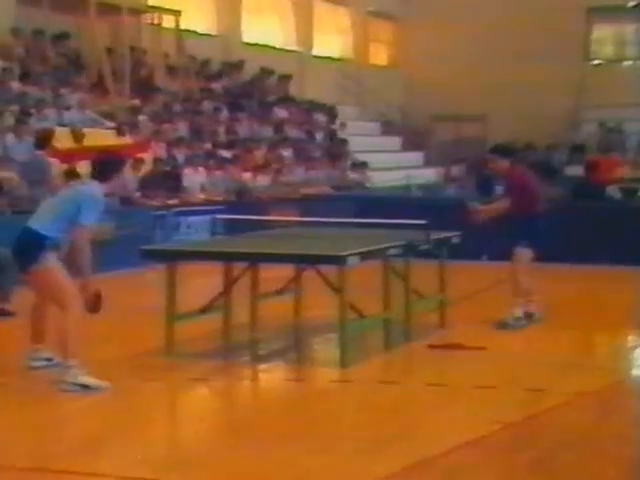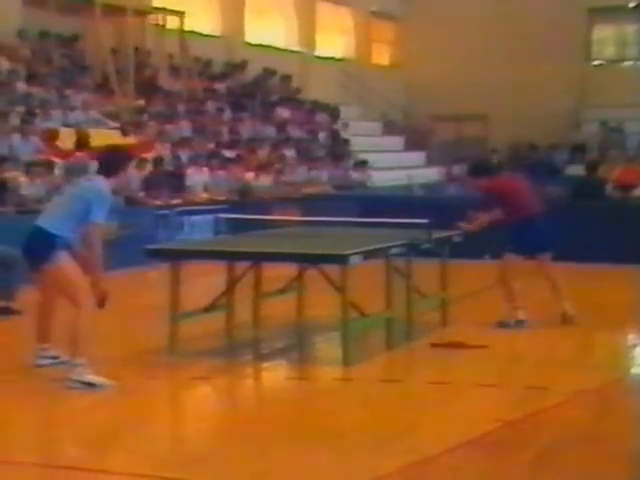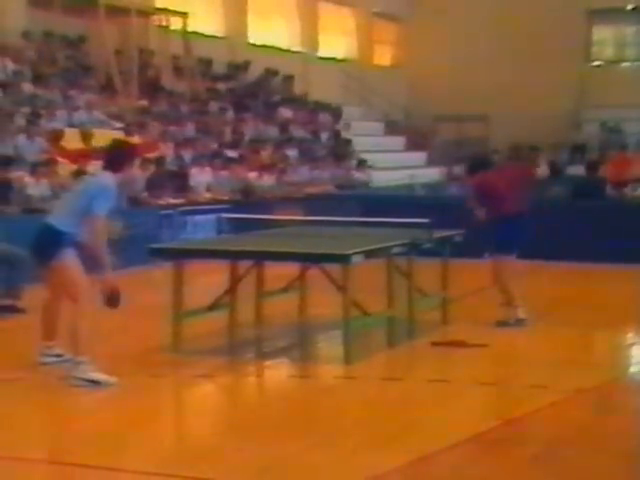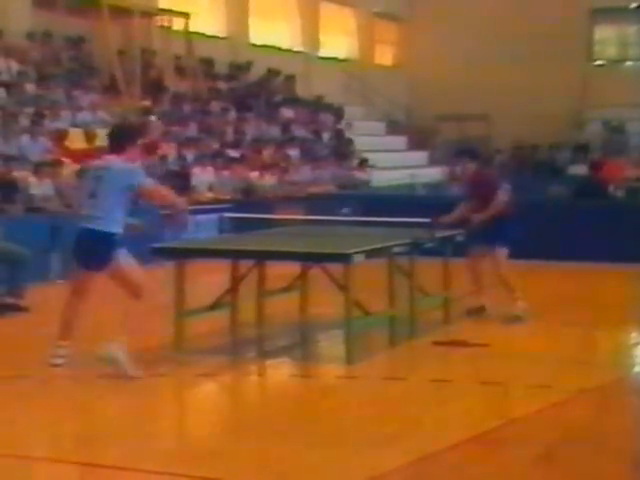
dt=0.5s
person 1, frame 1
left shoulder: (81, 189)
right shoulder: (94, 197)
right elbow: (81, 242)
right wrist: (86, 280)
left hip: (26, 241)
right hip: (37, 247)
left knee: (44, 297)
right knee: (72, 304)
left ankle: (37, 353)
right ankle: (71, 373)
person 1, frame 2
left shoulder: (87, 183)
right shoulder: (102, 193)
right elbow: (94, 240)
left wrist: (81, 256)
right wrist: (98, 277)
left hip: (37, 239)
right hip: (48, 245)
left knee: (49, 296)
right knee: (85, 301)
left ankle: (44, 351)
right ankle: (78, 370)
person 1, frame 3
left shoulder: (95, 181)
right shoulder: (107, 187)
right elbow: (96, 233)
left wrist: (99, 255)
right wrist: (105, 271)
left hip: (47, 236)
right hip: (56, 242)
left knee: (57, 294)
right knee: (83, 300)
left ankle: (48, 349)
right ankle: (82, 367)
person 1, frame 4
left shoulder: (92, 169)
right shoulder: (128, 170)
right elbow: (162, 195)
right wrist: (180, 205)
left hip: (83, 240)
right hip: (105, 243)
left knee: (77, 294)
right knee: (145, 295)
left ankle: (60, 349)
right ankle: (119, 346)
person 2, frame 1
left shoulder: (515, 176)
right shoulder: (514, 175)
left elbow: (504, 205)
right elbow: (507, 205)
left wrist: (481, 209)
right wrist: (486, 214)
left hip: (530, 224)
right hip: (525, 223)
left knee: (518, 267)
right knee: (523, 268)
left ankle: (518, 315)
right ankle: (531, 309)
person 2, frame 2
left shoulder: (490, 188)
right shoulder: (514, 179)
left elbow: (485, 220)
left wrist: (469, 226)
right wrist: (482, 217)
left hip: (523, 226)
right hip: (539, 222)
left knee: (505, 274)
right knee: (547, 271)
left ankle: (518, 315)
right ankle: (566, 310)
person 2, frame 3
left shoulder: (480, 183)
right shoulder: (512, 169)
left elbow: (482, 215)
left wrist: (479, 211)
left hip: (504, 221)
right hip: (519, 218)
left knee: (500, 273)
right knee: (507, 261)
left ankle: (518, 314)
right ankle: (511, 299)
person 2, frame 4
left shoulder: (487, 176)
right shoulder: (472, 180)
left elbow: (503, 197)
right elbow: (468, 204)
left wrist: (482, 216)
right wrist: (449, 218)
left hip: (499, 221)
right hip: (484, 223)
left knee: (499, 266)
right knee: (473, 261)
left ankle: (518, 304)
right ankle: (480, 303)
